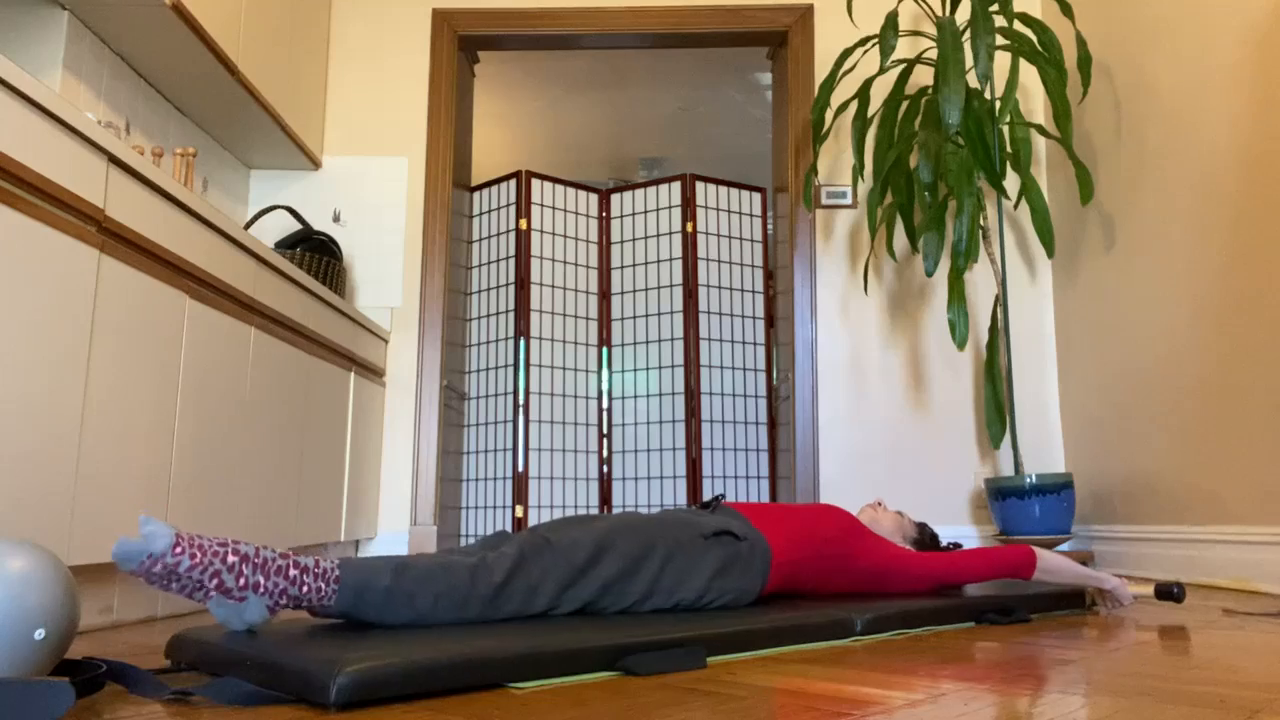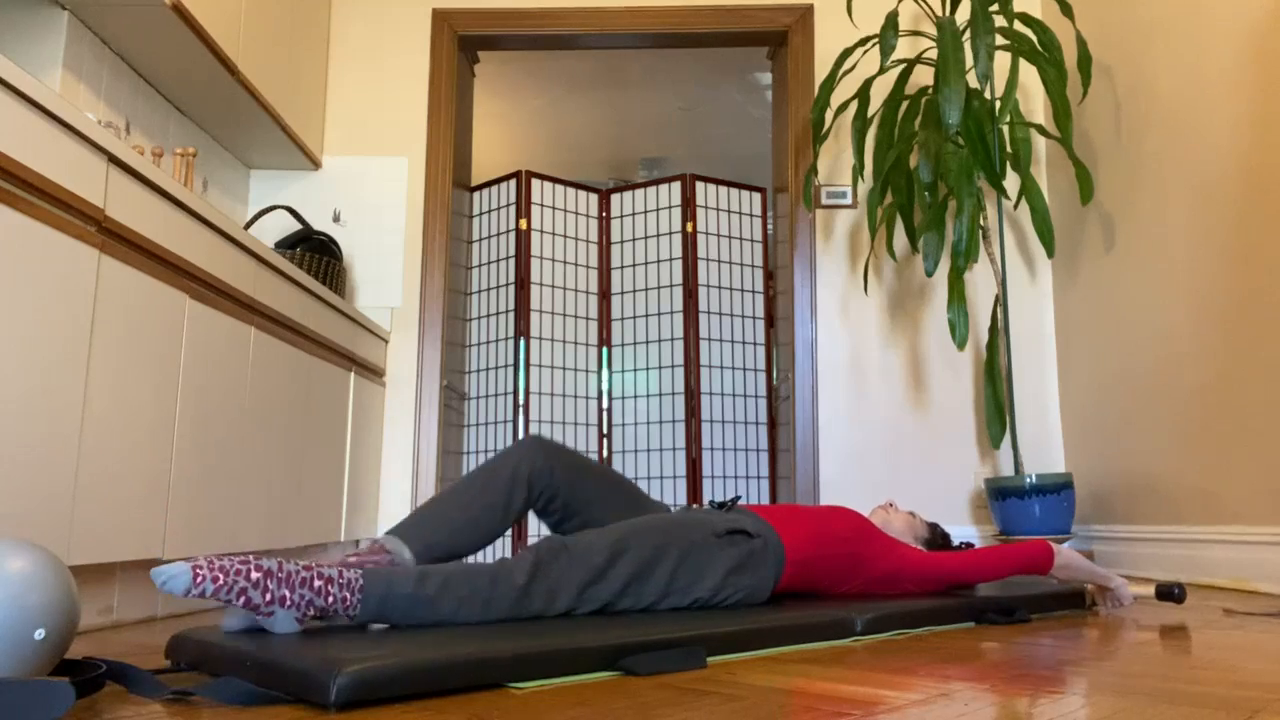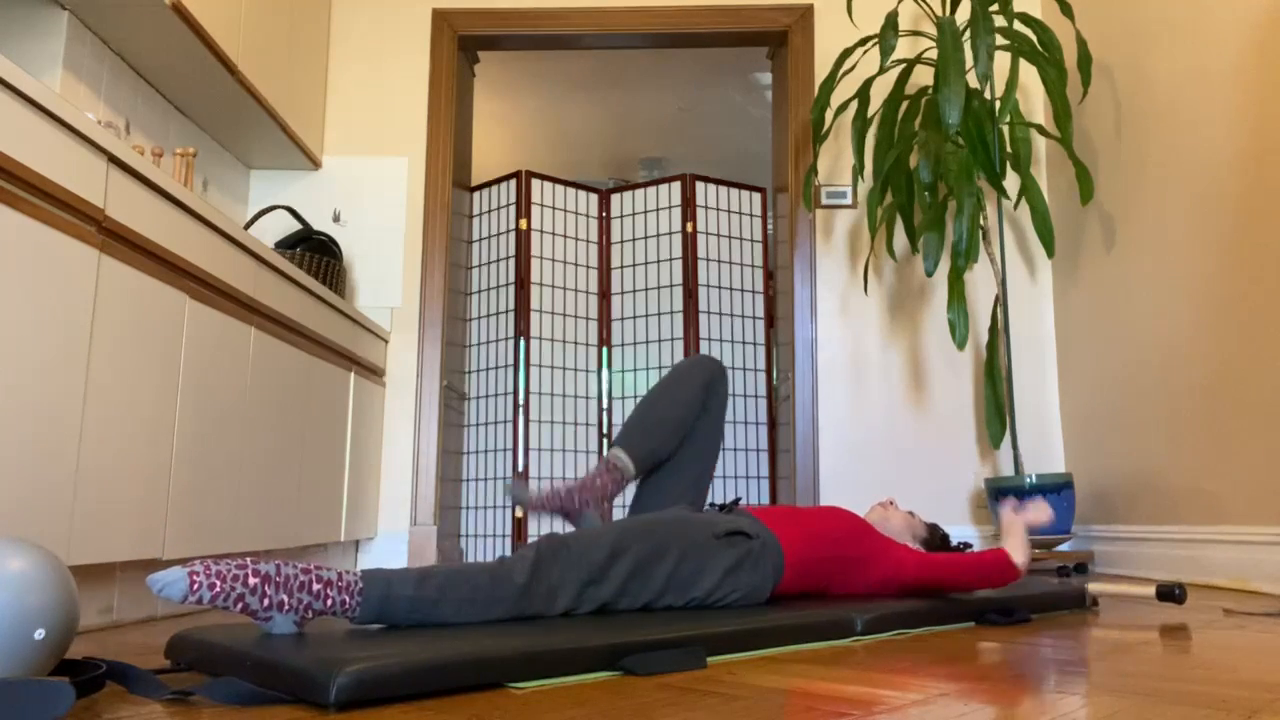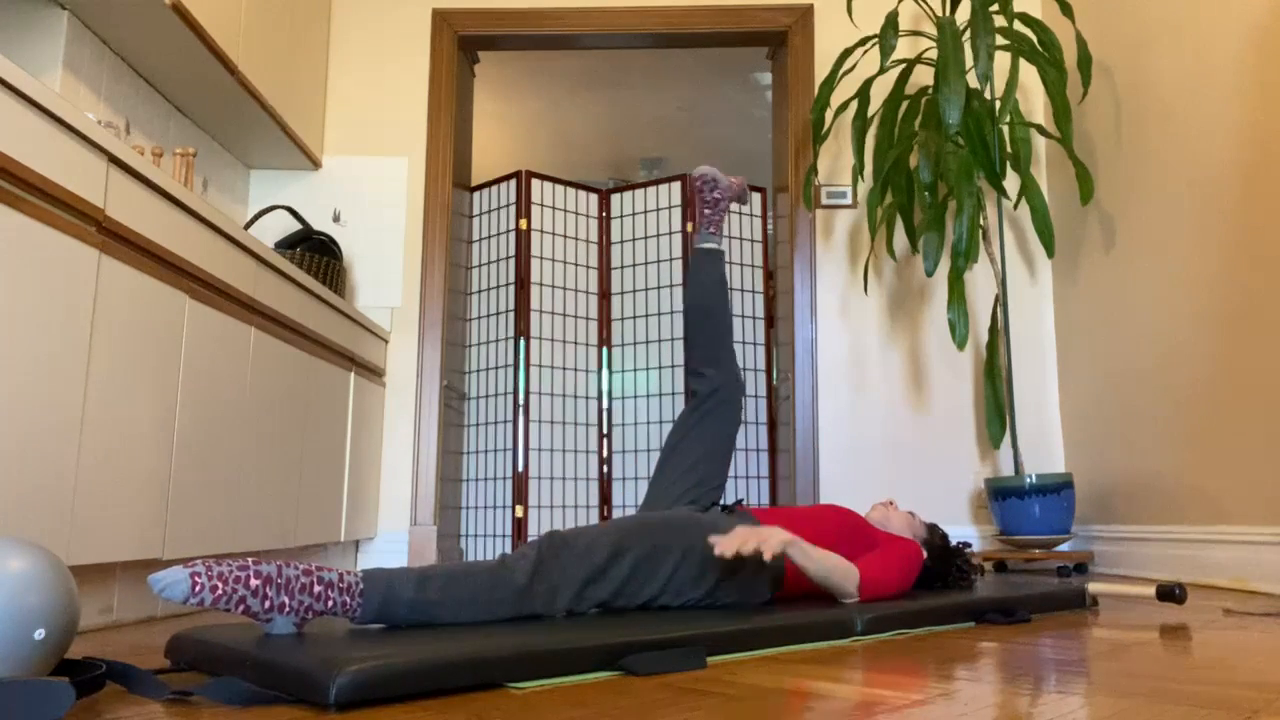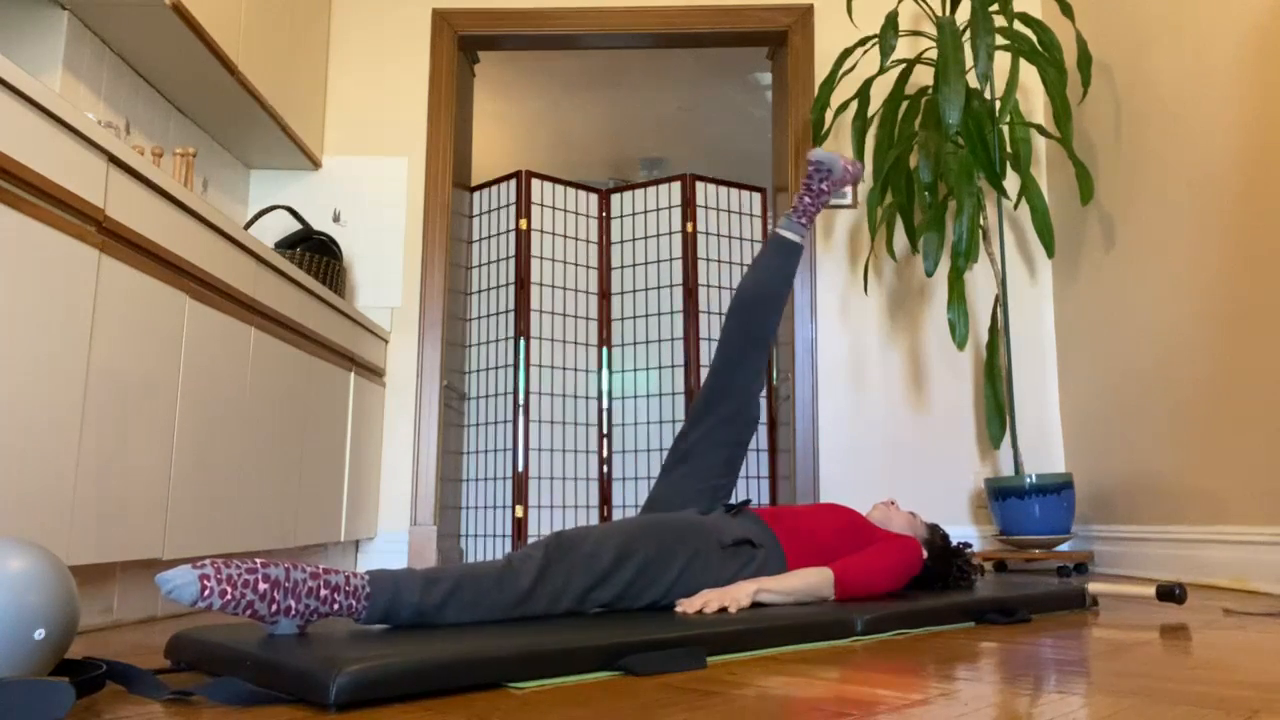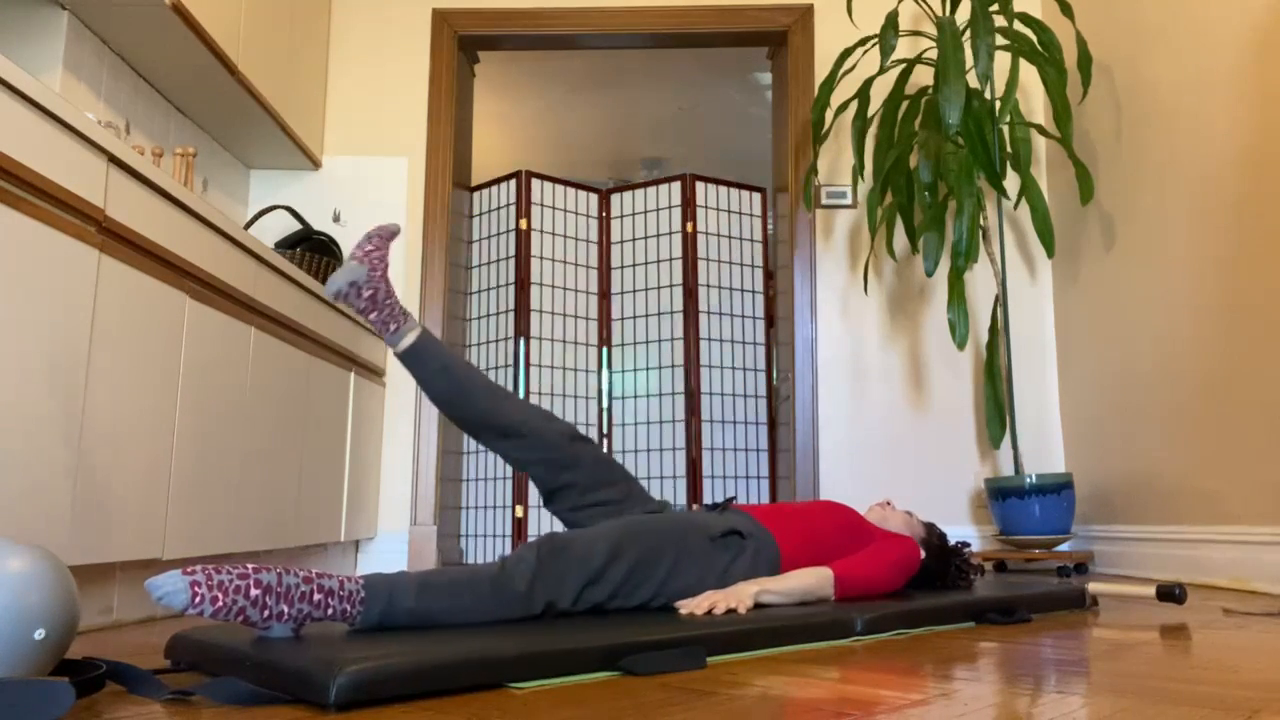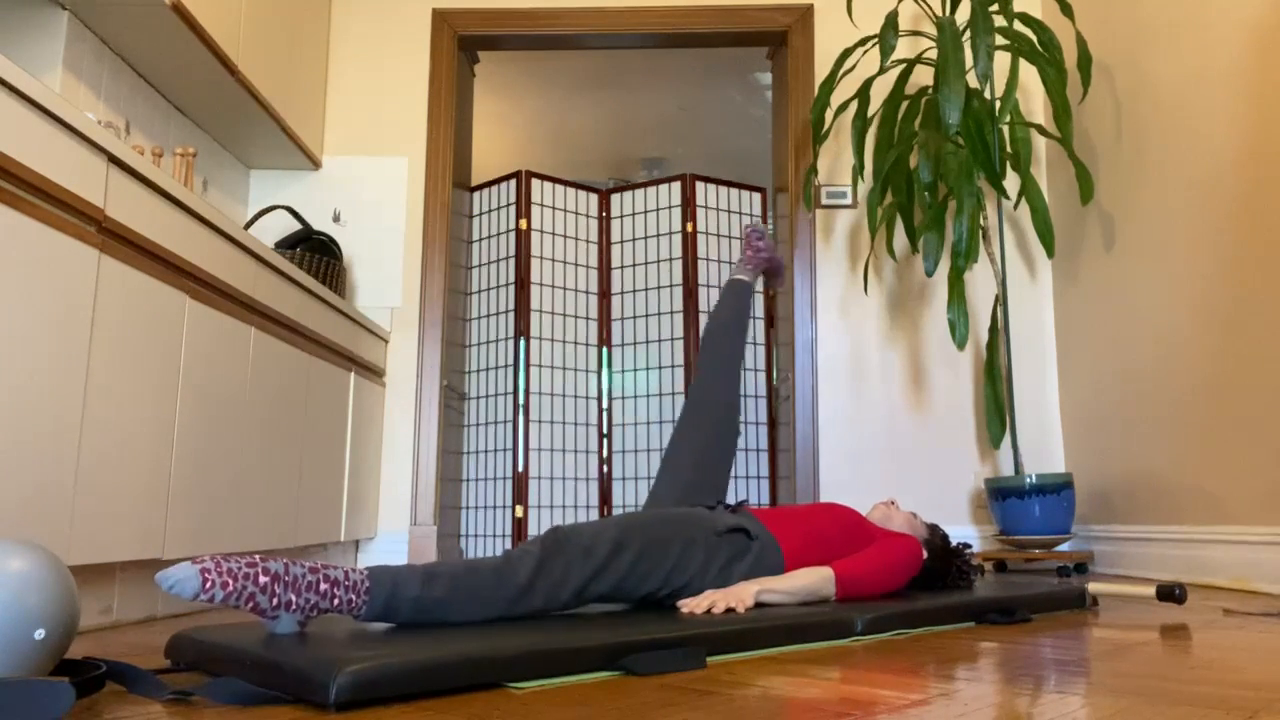
dt=0.7s
person 1, frame 1
left shoulder: (897, 564)
right shoulder: (855, 543)
left elbow: (993, 560)
left wrist: (1082, 572)
left hip: (719, 559)
right hip: (701, 535)
left knee: (500, 584)
right knee: (504, 561)
left ankle: (274, 577)
right ankle: (269, 583)
person 1, frame 2
left shoulder: (904, 563)
right shoulder: (852, 530)
left elbow: (1000, 556)
left wrist: (1084, 567)
left hip: (730, 559)
right hip: (696, 532)
left knee: (522, 586)
right knee: (533, 459)
left ankle: (307, 590)
right ankle: (372, 562)
person 1, frame 3
left shoulder: (898, 561)
right shoulder: (850, 535)
left elbow: (995, 569)
left wrist: (1017, 530)
left hip: (732, 557)
right hip: (694, 529)
left knee: (532, 584)
right knee: (703, 378)
left ankle: (303, 589)
right ankle: (594, 491)
person 1, frame 4
left shoulder: (898, 559)
right shoulder: (852, 531)
left elbow: (848, 584)
left wrist: (781, 540)
left hip: (726, 559)
right hip: (704, 531)
left knee: (539, 579)
right knee: (716, 383)
left ankle: (308, 591)
person 1, frame 5
left shoulder: (896, 557)
right shoulder: (859, 534)
left elbow: (839, 580)
left wrist: (756, 588)
left hip: (731, 555)
right hip: (702, 527)
left knee: (541, 578)
right knee: (736, 375)
left ankle: (324, 594)
person 1, frame 6
left shoulder: (895, 556)
right shoulder: (850, 527)
left elbow: (841, 580)
left wrist: (759, 587)
left hip: (725, 556)
right hip: (701, 530)
left knee: (545, 576)
right knee: (556, 450)
left ankle: (310, 597)
right ankle: (389, 315)
person 1, frame 7
left shoulder: (899, 555)
right shoulder: (856, 531)
left elbow: (843, 580)
left wrist: (760, 588)
left hip: (729, 553)
right hip: (706, 527)
left knee: (555, 568)
left ankle: (319, 591)
